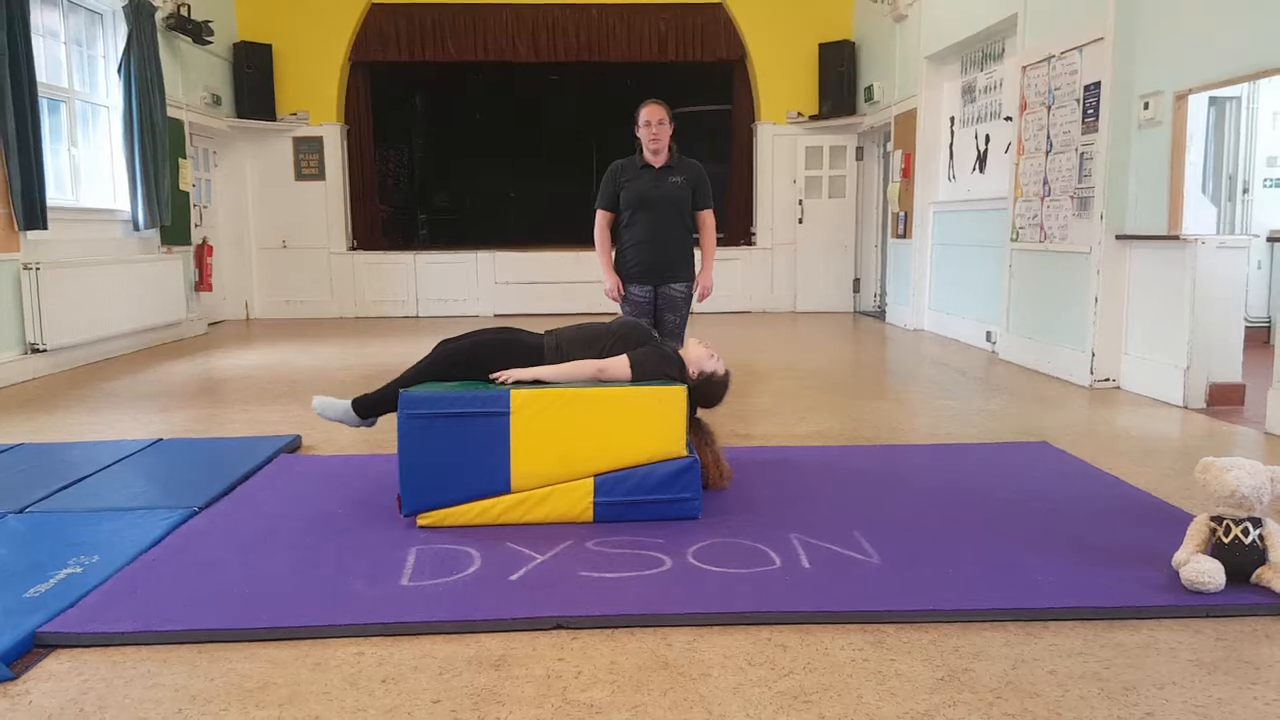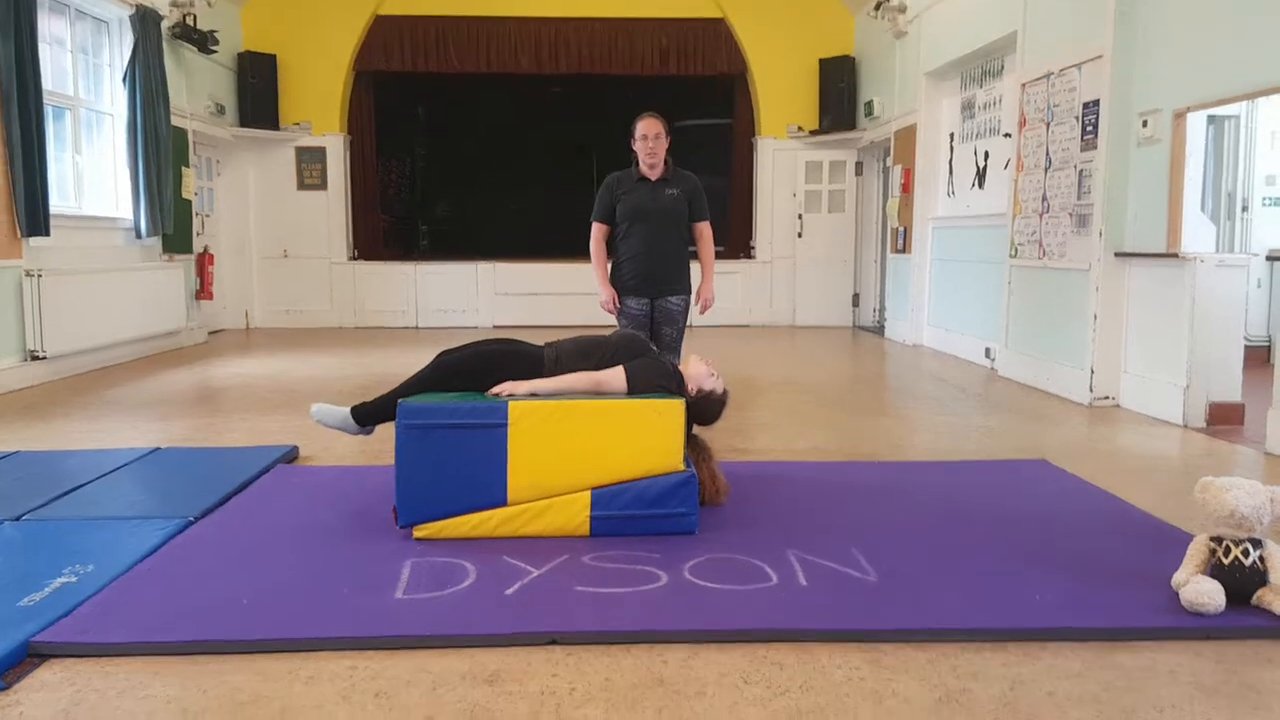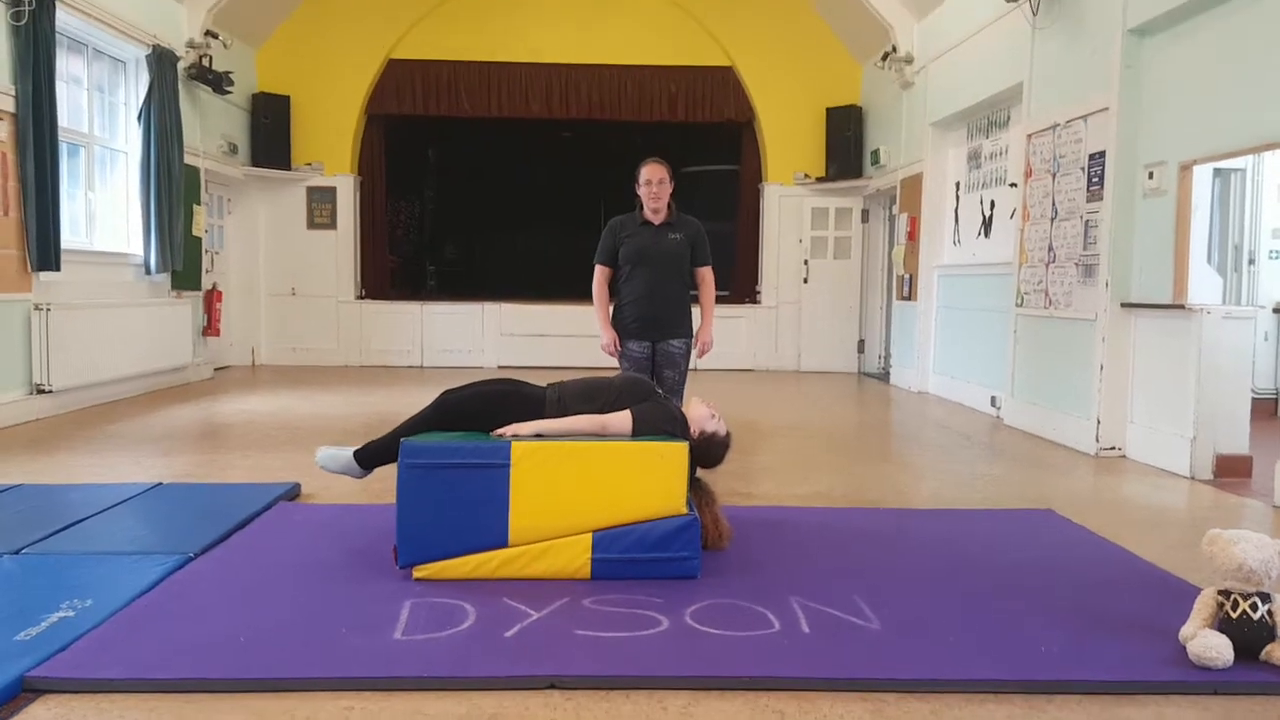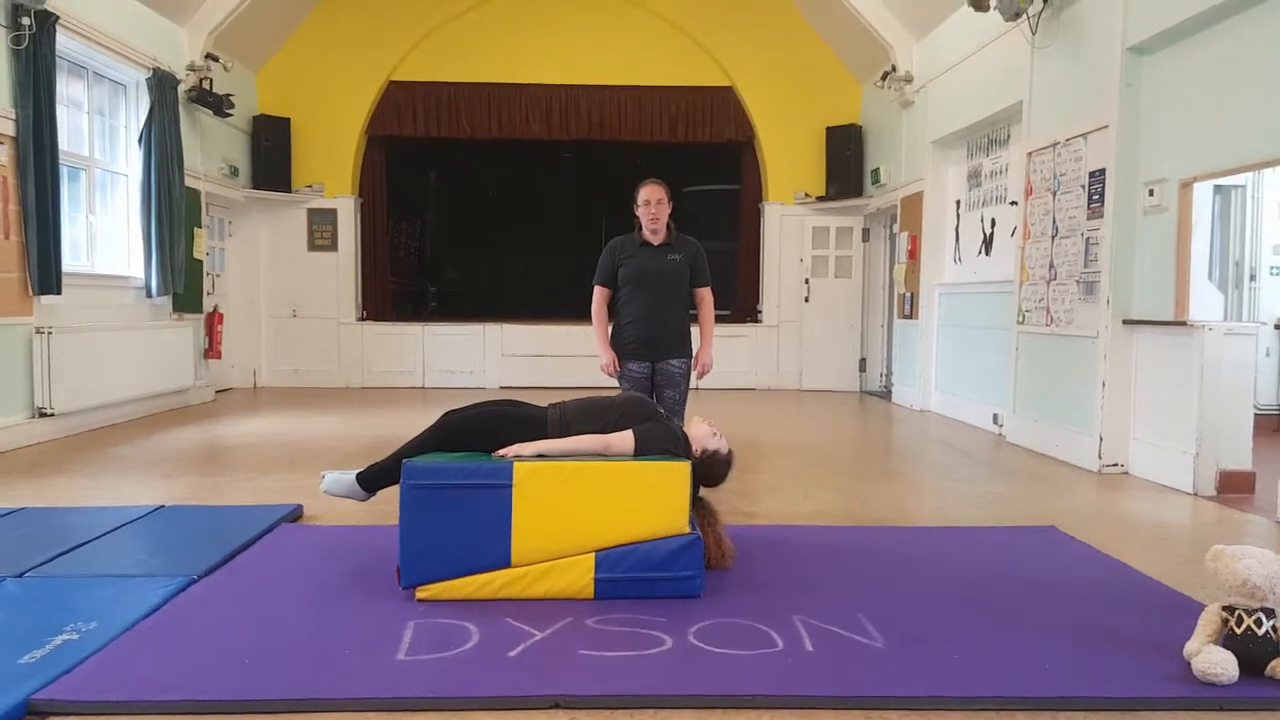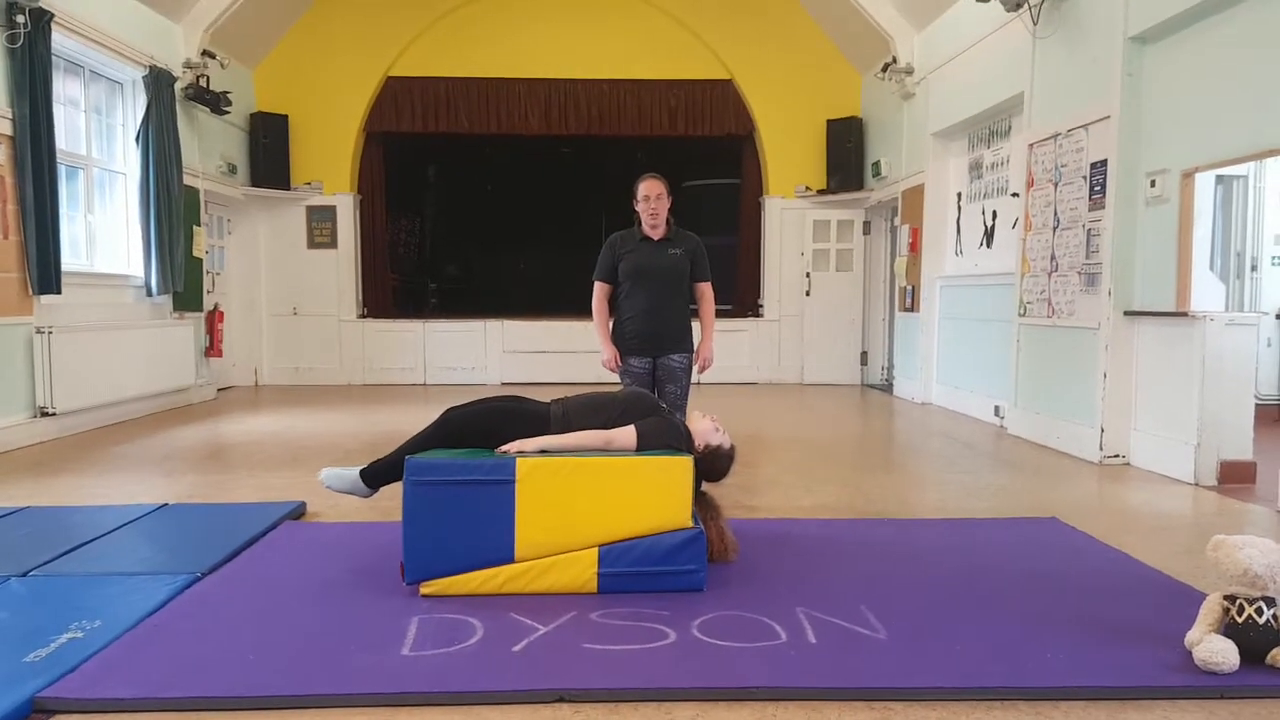
dt=0.4s
person 1, frame 1
left shoulder: (665, 364)
right shoulder: (663, 352)
left elbow: (599, 370)
left wrist: (532, 372)
left hip: (542, 361)
right hip: (544, 347)
left knee: (449, 361)
right knee: (449, 349)
left ankle: (363, 409)
right ankle: (369, 407)
person 1, frame 2
left shoulder: (662, 377)
right shoulder: (662, 367)
left elbow: (596, 382)
left wrist: (528, 386)
left hip: (542, 372)
right hip: (544, 359)
left knee: (447, 371)
right knee: (449, 360)
left ankle: (362, 417)
right ankle: (368, 415)
person 1, frame 3
left shoulder: (667, 420)
right shoulder: (664, 407)
left elbow: (601, 424)
left wrist: (533, 427)
left hip: (545, 413)
right hip: (546, 398)
left knee: (449, 410)
right knee: (451, 400)
left ankle: (362, 460)
right ankle: (367, 455)
person 1, frame 4
left shoulder: (669, 440)
right shoulder: (667, 427)
left elbow: (603, 444)
left wrist: (534, 448)
left hip: (546, 433)
right hip: (547, 418)
left knee: (451, 431)
right knee: (453, 421)
left ankle: (365, 483)
right ankle: (368, 478)
person 1, frame 5
left shoulder: (672, 435)
right shoulder: (669, 422)
left elbow: (607, 440)
left wrist: (538, 443)
left hip: (549, 428)
right hip: (550, 414)
left knee: (453, 427)
right knee: (455, 418)
left ankle: (369, 479)
right ankle: (375, 473)
person 2, frame 1
left shoulder: (692, 171)
right shoulder: (619, 171)
left elbow: (706, 222)
right elbow: (602, 224)
left wrist: (706, 270)
right wrist: (608, 272)
left hip: (678, 277)
right hip: (633, 278)
left knee: (672, 347)
person 2, frame 2
left shoulder: (688, 183)
right shoulder: (615, 184)
left elbow: (703, 233)
right elbow: (598, 237)
left wrist: (707, 281)
right wrist: (603, 284)
left hip: (674, 290)
right hip: (629, 290)
left knee: (669, 360)
person 2, frame 3
left shoulder: (691, 228)
right shoulder: (618, 227)
left elbow: (705, 279)
right elbow: (600, 279)
left wrist: (706, 325)
right wrist: (605, 327)
left hip: (676, 333)
right hip: (631, 333)
person 2, frame 4
left shoulder: (690, 249)
right shoulder: (617, 248)
left elbow: (704, 299)
right elbow: (600, 300)
left wrist: (706, 346)
right wrist: (604, 348)
left hip: (675, 354)
right hip: (630, 353)
person 2, frame 5
left shoulder: (690, 244)
right shoulder: (617, 244)
left elbow: (704, 294)
right elbow: (600, 296)
left wrist: (707, 341)
right wrist: (605, 343)
left hip: (676, 349)
right hip: (632, 349)
